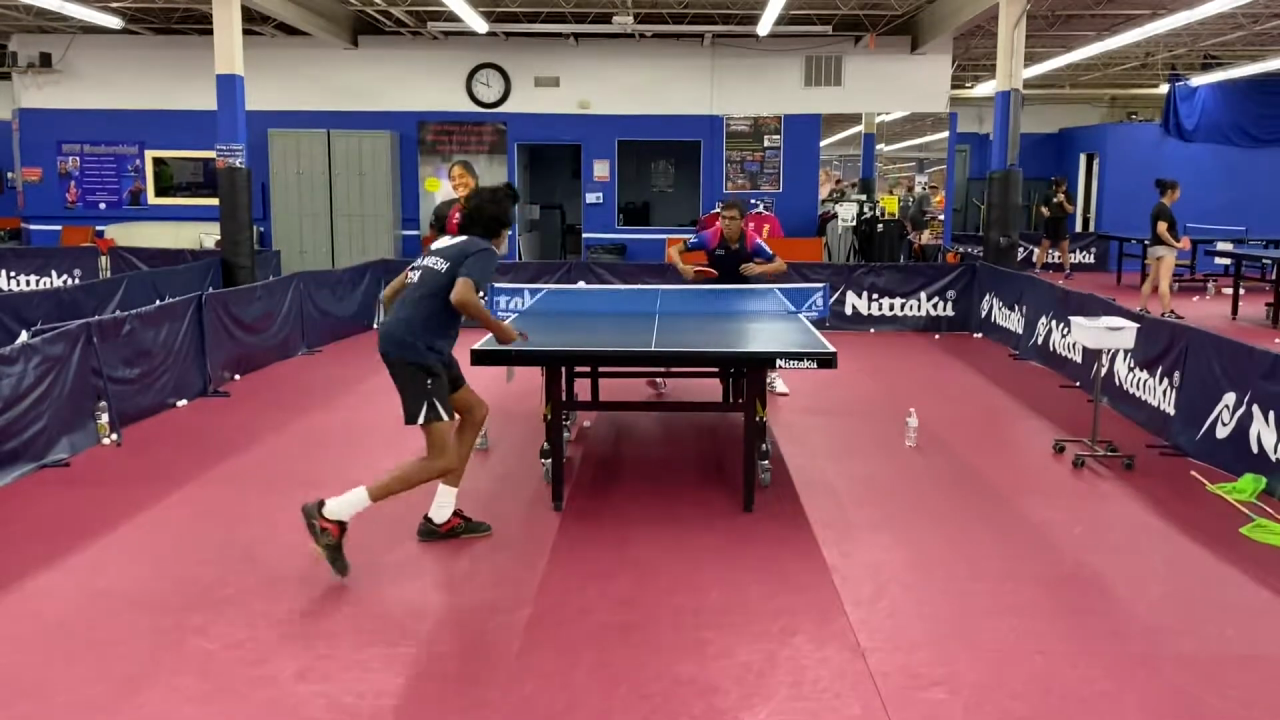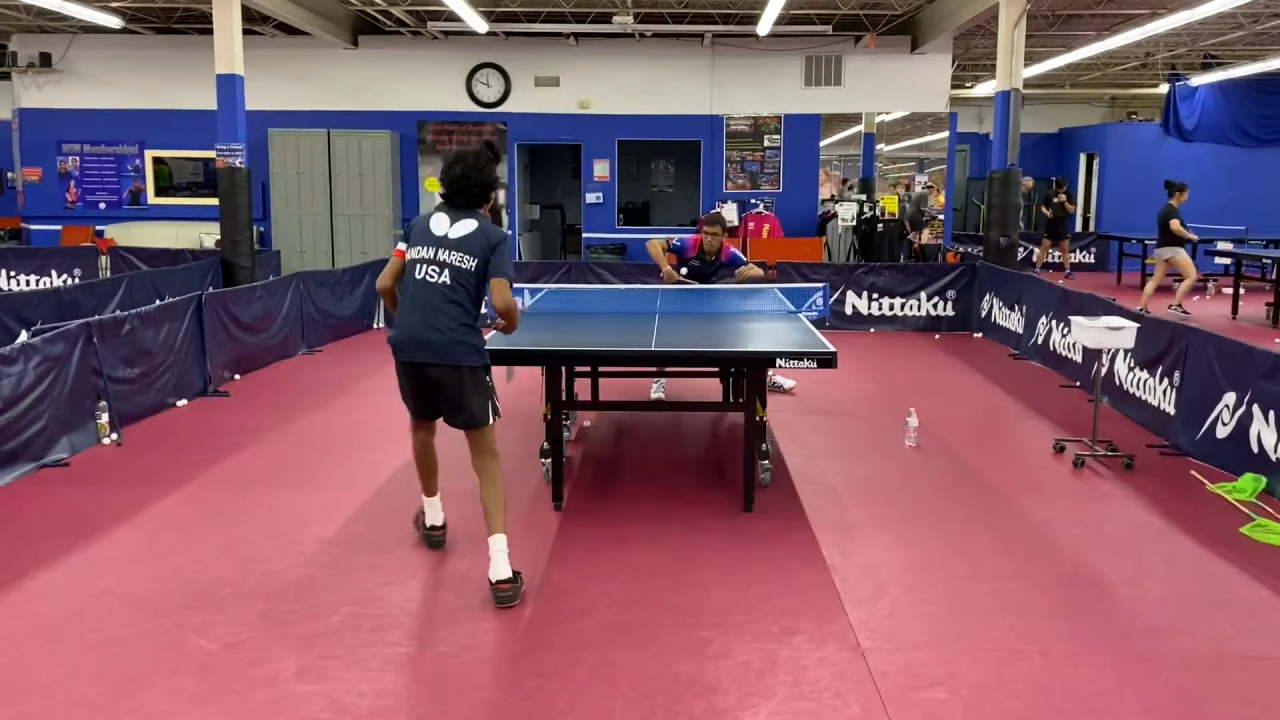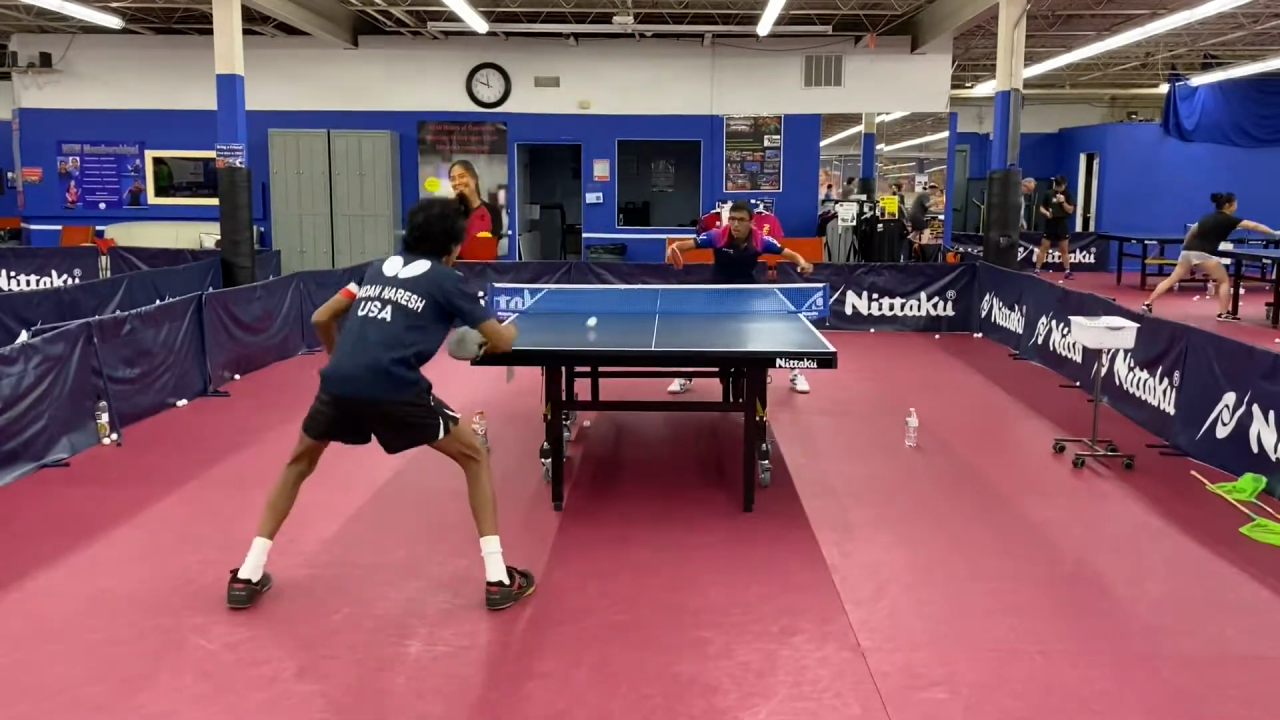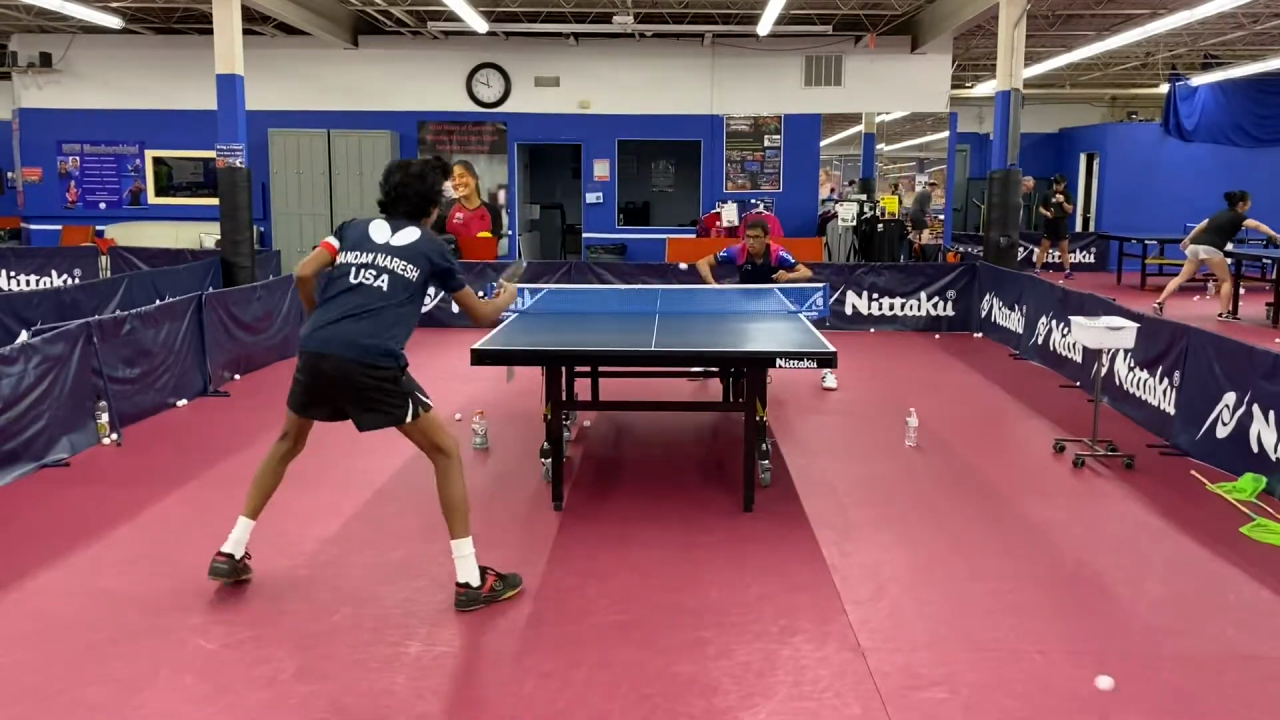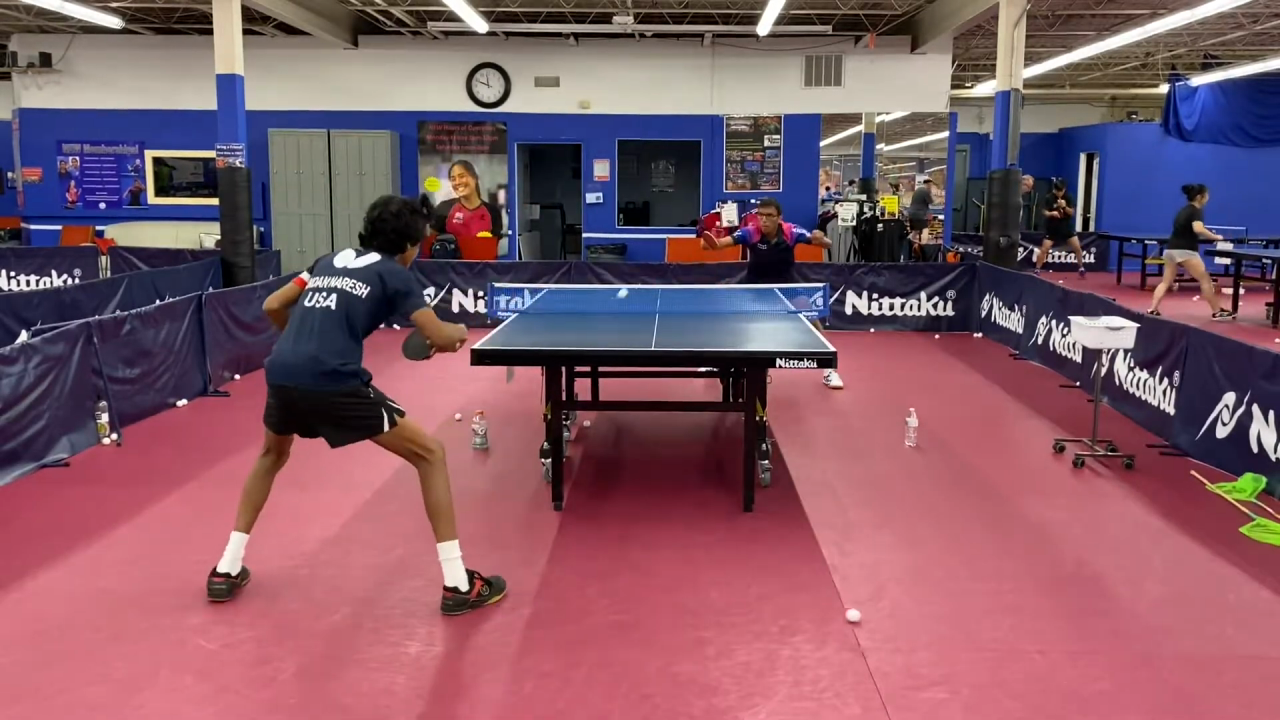
dt=0.4s
person 1, frame 1
left shoulder: (444, 245)
right shoulder: (484, 252)
left elbow: (389, 293)
right elbow: (459, 298)
right wrist: (498, 328)
left hip: (409, 343)
right hip: (415, 350)
left knee: (475, 412)
right knee: (443, 460)
left ankle: (441, 516)
right ankle: (333, 512)
person 1, frame 2
left shoulder: (419, 225)
right shoulder: (494, 238)
left elbow: (384, 285)
right elbow: (502, 303)
right wrist: (511, 322)
left hip: (407, 347)
right hip: (459, 353)
left knee: (421, 427)
right knee: (486, 457)
left ankle: (433, 519)
right ankle: (501, 571)
person 1, frame 3
left shoulder: (376, 270)
right shoulder: (447, 281)
left elbow: (320, 319)
right elbow: (502, 343)
right wrist: (510, 330)
left hip: (339, 380)
right hip: (394, 388)
left knee: (299, 462)
right knee: (474, 457)
left ankle: (249, 575)
right ankle: (497, 576)
person 1, frame 4
left shoulder: (351, 230)
right shoulder: (431, 249)
left elbow: (304, 273)
right elbow: (480, 315)
right wrist: (506, 296)
left hip: (318, 352)
right hip: (374, 363)
left knee: (287, 444)
right knee: (445, 451)
left ankle: (231, 551)
right ankle: (471, 579)
person 1, frame 5
left shoulder: (328, 261)
right shoulder: (394, 275)
left elbow: (272, 306)
right elbow: (440, 339)
right wrist: (461, 332)
left hip: (281, 375)
right hip: (336, 382)
left knee: (271, 456)
right knee: (430, 455)
left ankle: (228, 569)
right ankle: (457, 582)
person 2, frame 1
left shoulder: (752, 241)
right shoulder: (709, 236)
left elbow: (781, 266)
right elbow: (673, 250)
left wrist: (759, 269)
right wrist: (682, 267)
left ankle: (771, 377)
right ankle: (662, 376)
person 2, frame 2
left shoulder: (728, 252)
right shoulder: (688, 244)
left elbow: (759, 272)
right elbow: (652, 244)
left wrist: (748, 273)
right wrist: (666, 269)
left ankle: (766, 376)
right ankle: (659, 380)
person 2, frame 3
left shoulder: (760, 240)
right shoulder: (717, 236)
left elbow: (790, 255)
right elbow: (683, 245)
left wrist: (803, 263)
right wrist: (672, 249)
left ankle: (794, 373)
right ankle: (685, 376)
person 2, frame 4
left shoulder: (778, 254)
right shoulder: (736, 252)
left elbow: (807, 273)
right elbow: (702, 263)
left wrist: (789, 276)
right wrist: (712, 284)
left ankle: (825, 370)
person 2, frame 5
left shoulder: (791, 232)
right shoulder: (749, 233)
left elbow: (827, 245)
right elbow: (719, 243)
left wrist: (821, 239)
right wrist: (709, 242)
left hip: (785, 286)
right hip: (755, 287)
left knee: (811, 320)
left ankle: (828, 370)
